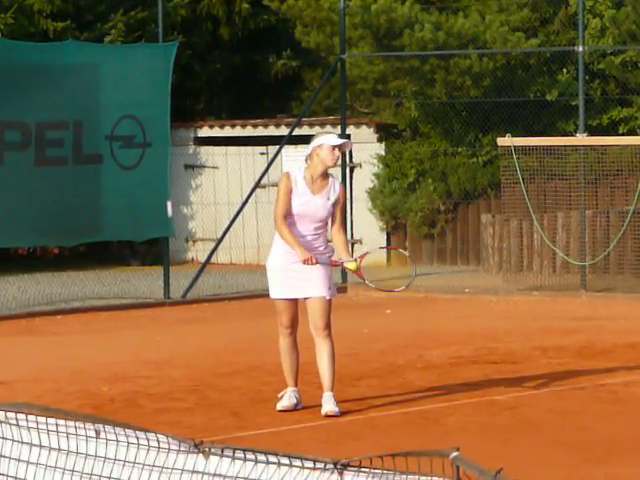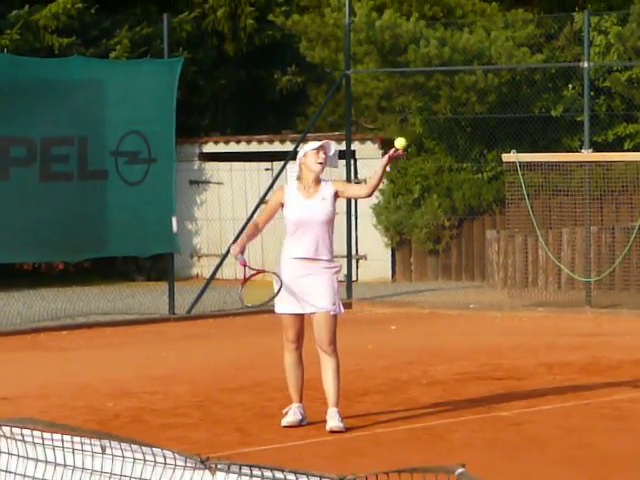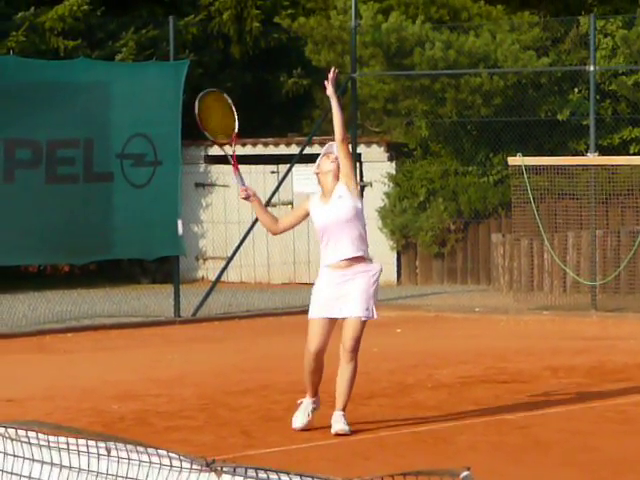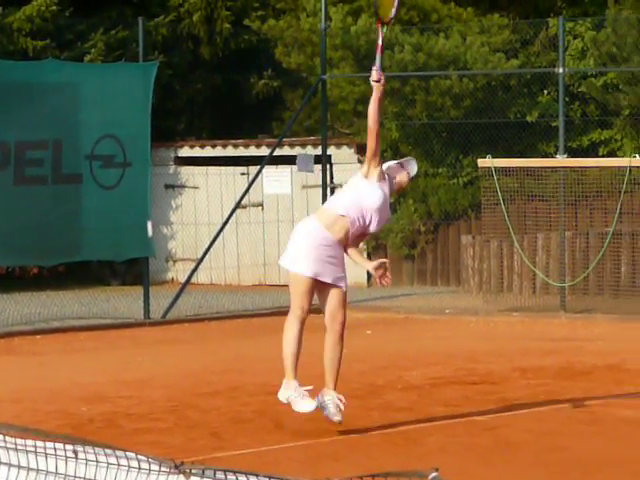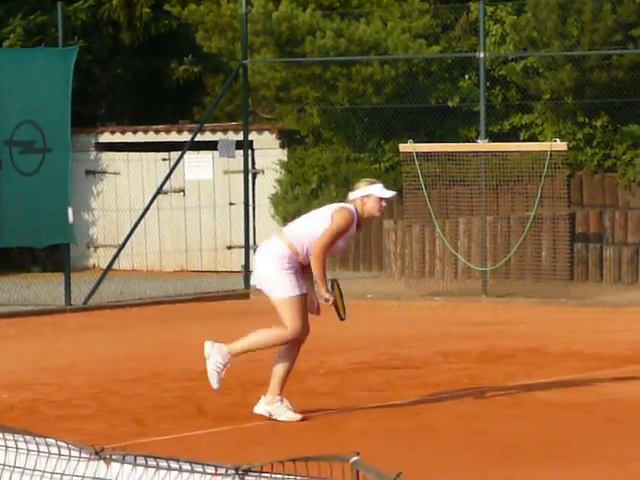
dt=0.5s
person 1, frame 1
left shoulder: (337, 188)
right shoulder: (289, 179)
left elbow: (337, 229)
right elbow: (280, 220)
left wrist: (347, 259)
right wrist: (299, 249)
left hip: (317, 263)
right hip: (285, 261)
left knee: (322, 330)
right knee: (287, 329)
left ankle: (328, 396)
right ankle: (292, 391)
person 1, frame 2
left shoulder: (331, 188)
right shoulder: (285, 192)
left elbow: (366, 190)
right elbow: (259, 222)
left wrist: (384, 164)
right wrist: (242, 241)
left hip: (322, 275)
right hip: (291, 273)
left knee: (326, 346)
right knee: (292, 344)
left ankle: (333, 413)
right ankle: (297, 407)
person 1, frame 3
left shoulder: (349, 186)
right shoulder: (311, 203)
left elbow: (341, 138)
right elbow: (276, 226)
left wrist: (333, 96)
right wrist: (255, 200)
left hip: (359, 277)
right hip: (329, 279)
left knee: (349, 351)
right knee: (314, 350)
left ankle: (339, 414)
right ankle: (310, 400)
person 1, frame 4
left shoulder: (384, 213)
right shoulder: (372, 177)
right elbow: (373, 128)
left wrist: (369, 266)
right wrist: (377, 93)
left hip: (333, 254)
right hip: (311, 240)
left knee: (337, 326)
right knee: (299, 312)
left ankle: (329, 392)
right ankle: (290, 384)
person 1, frame 5
left shoulder: (348, 216)
right shoulder: (345, 214)
right elbow: (317, 251)
left wrist: (311, 292)
right wrist: (322, 289)
left hip: (291, 261)
right hip: (277, 258)
left knee: (300, 333)
right knee: (293, 331)
left ankle: (271, 399)
right ankle: (222, 350)
